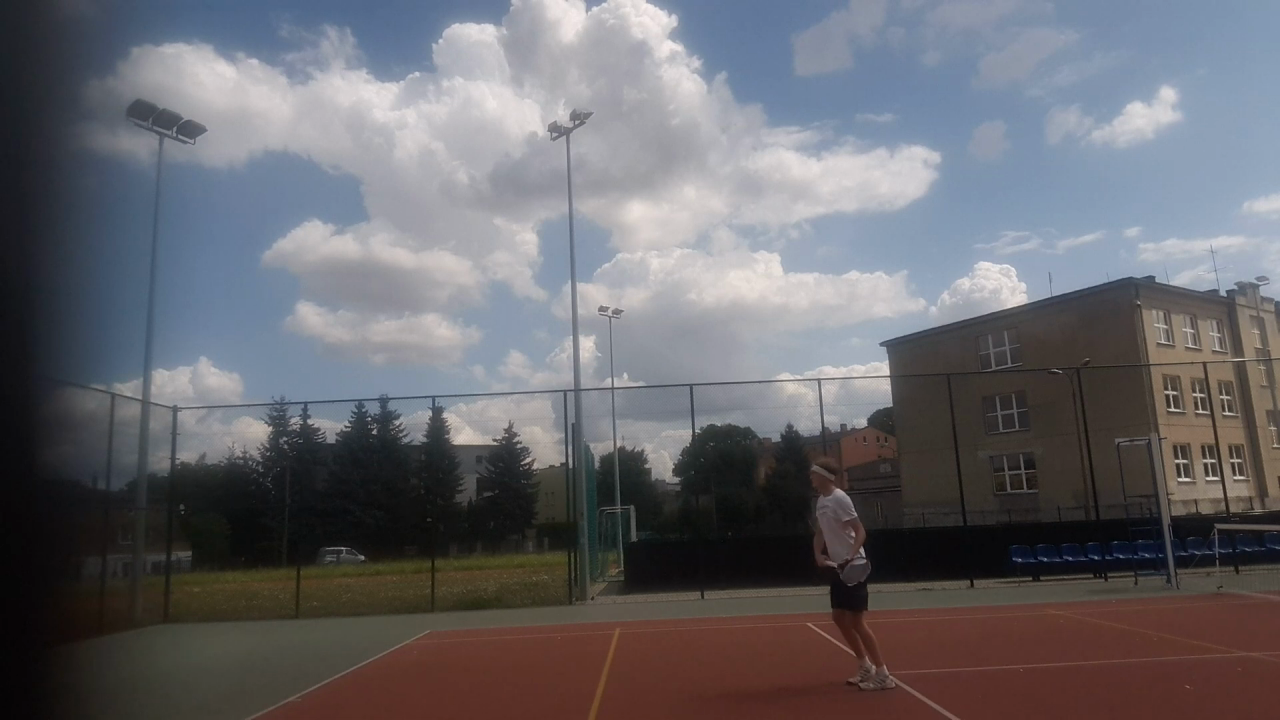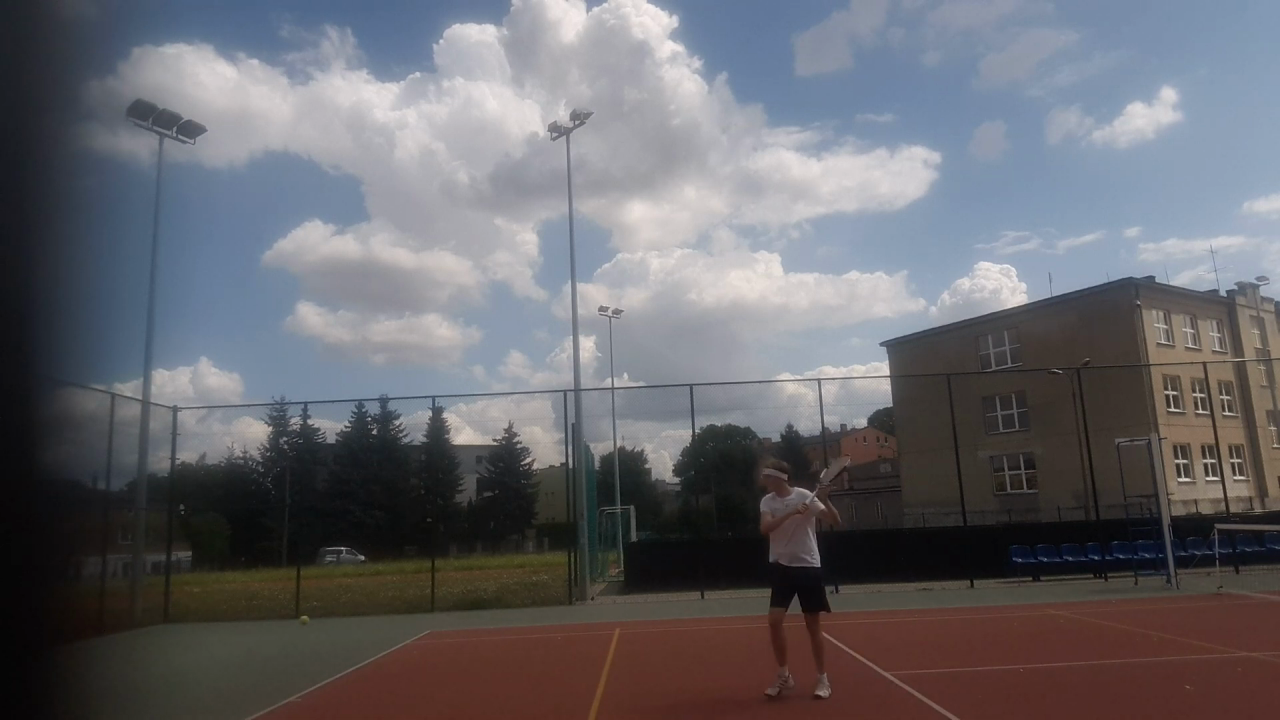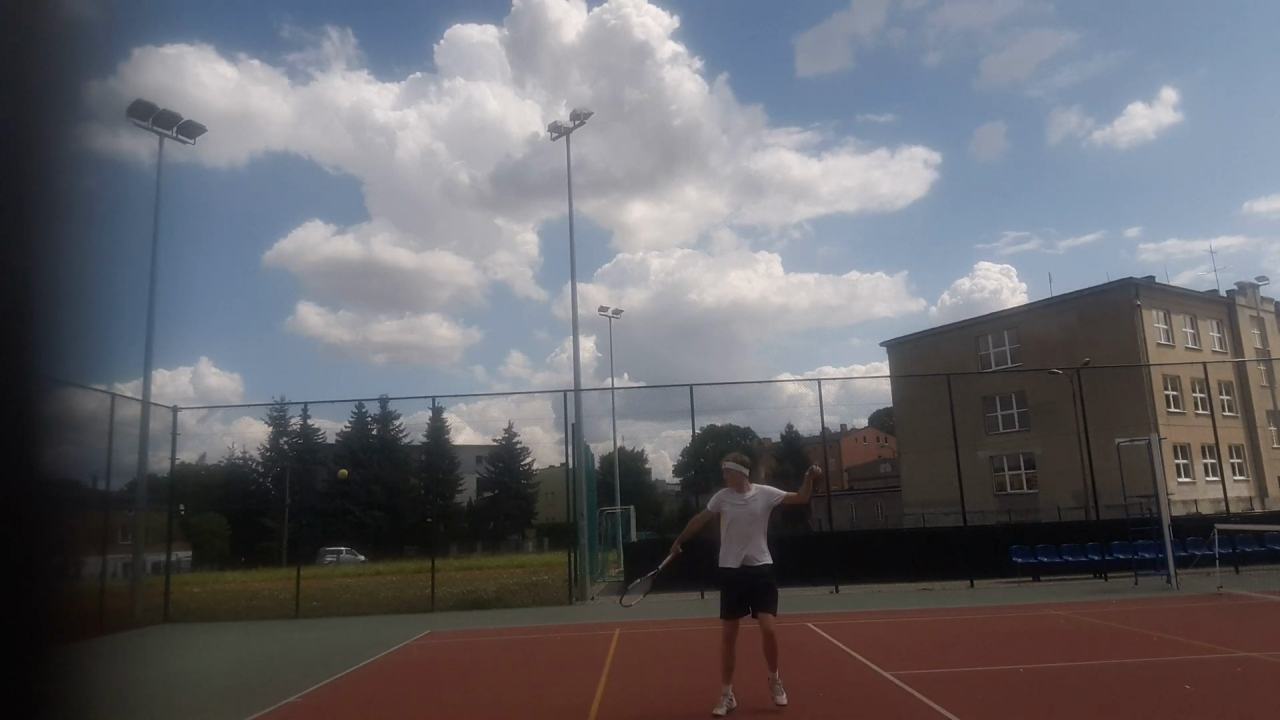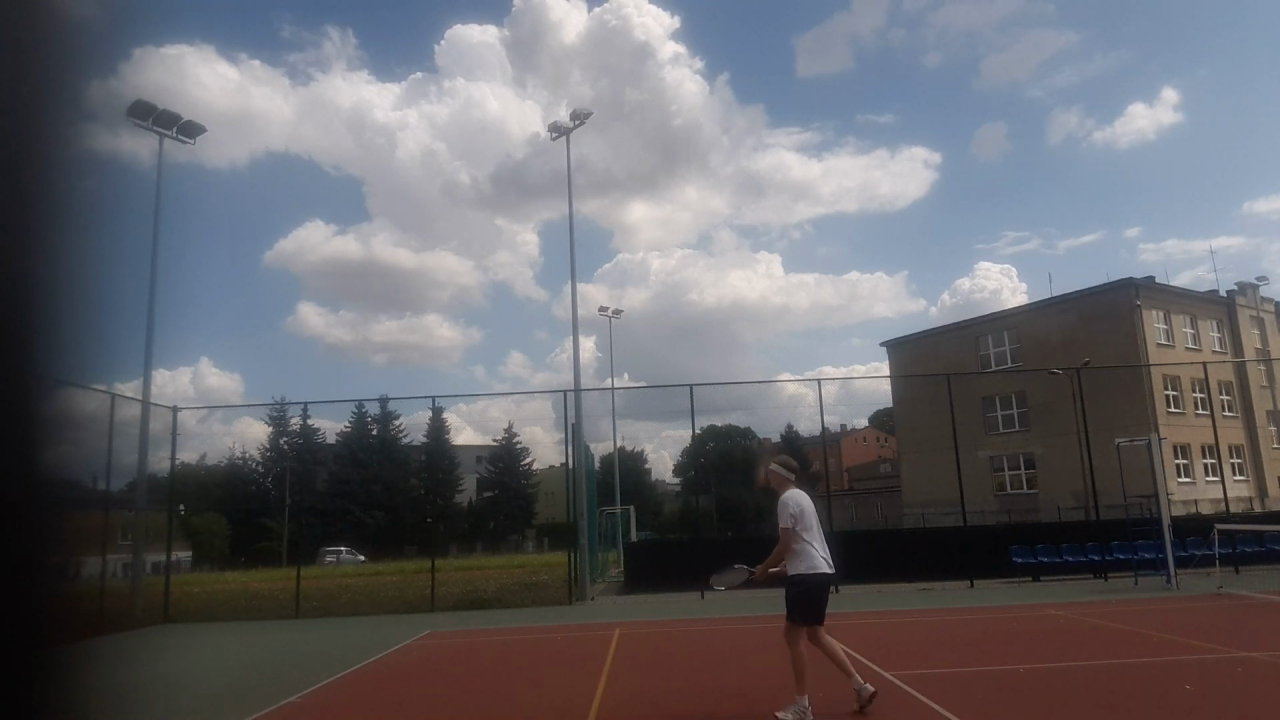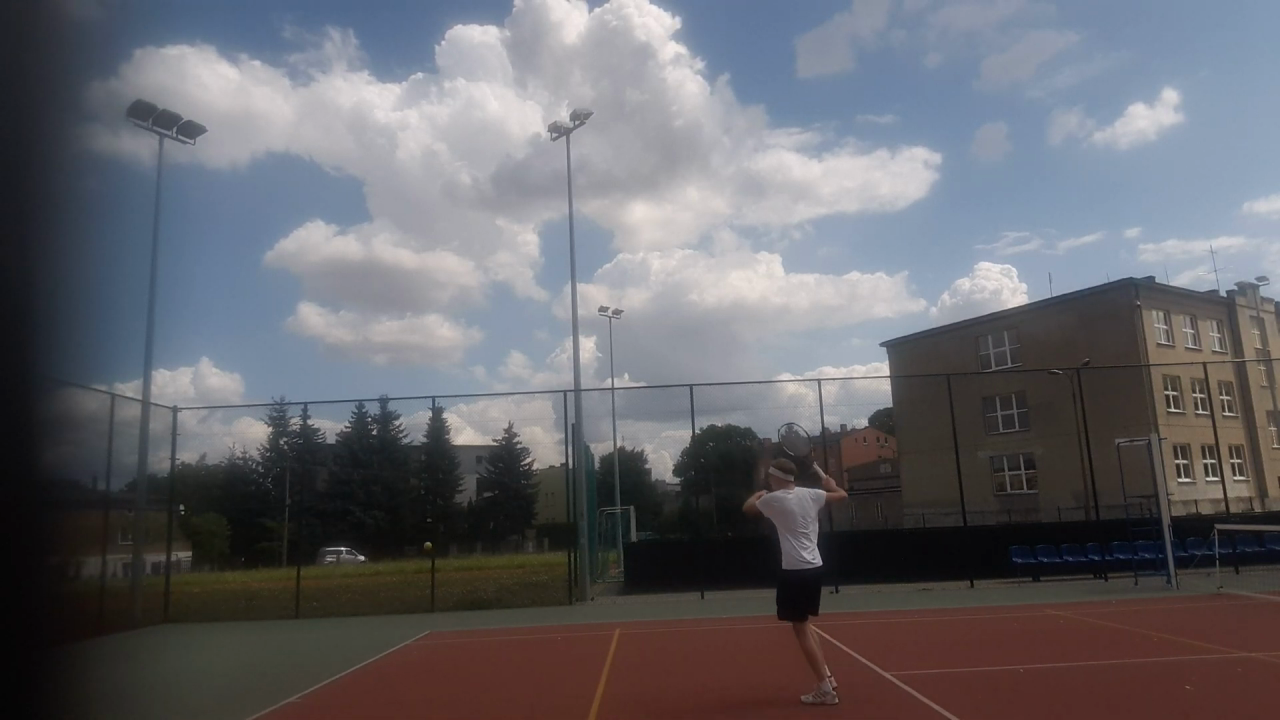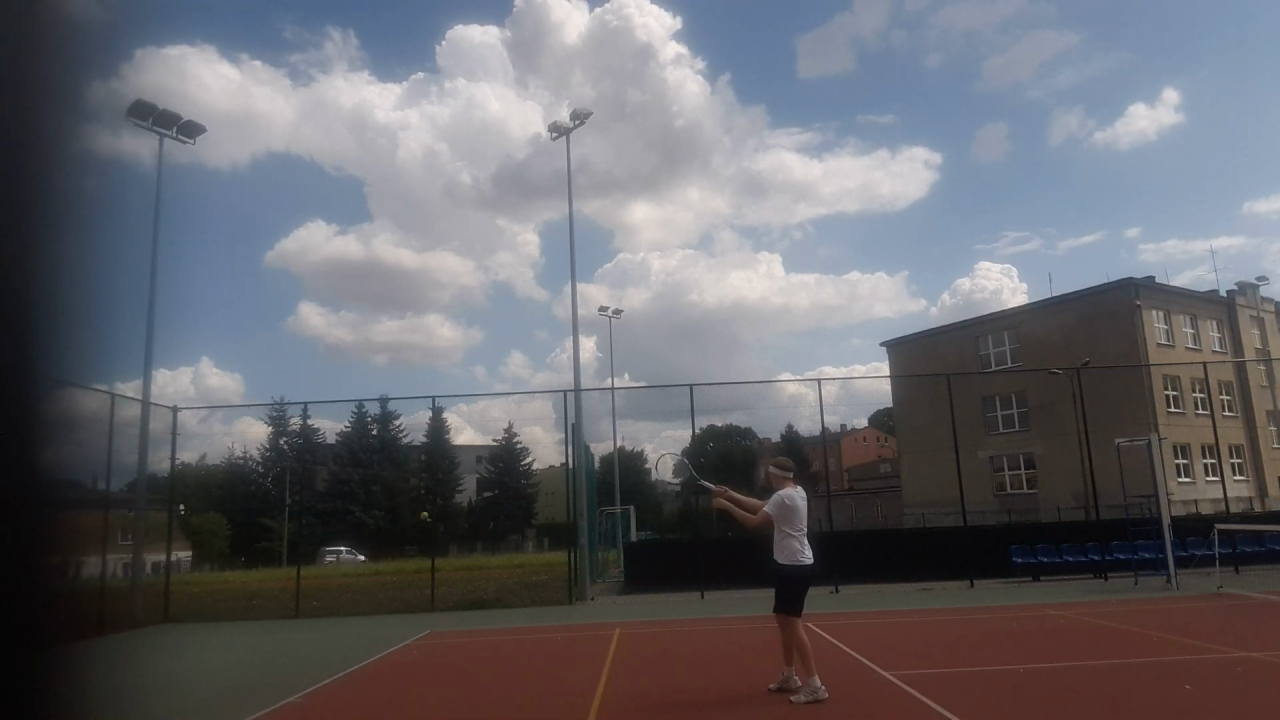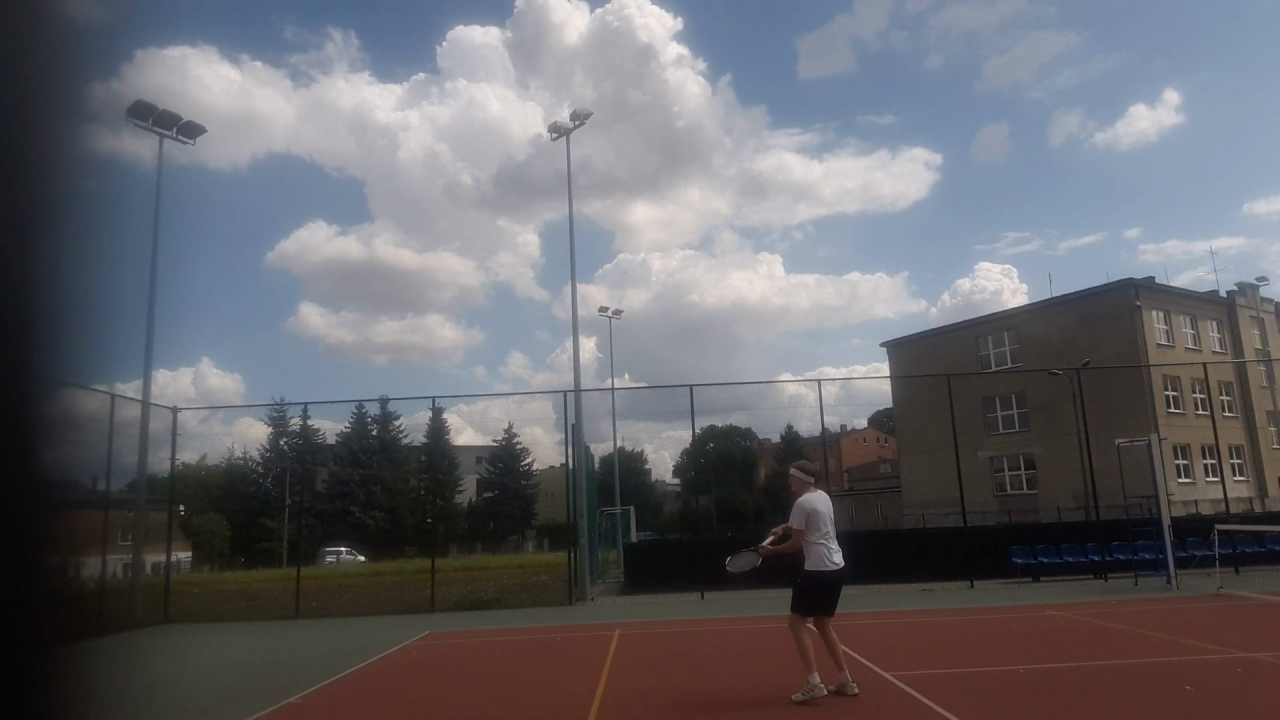
dt=0.7s
person 1, frame 1
left shoulder: (840, 499)
right shoulder: (821, 501)
left elbow: (860, 532)
right elbow: (821, 534)
left wrist: (852, 558)
right wrist: (818, 554)
left hip: (854, 566)
right hip: (839, 568)
left knee: (856, 621)
right knee: (840, 618)
left ankle: (883, 674)
right ankle: (867, 667)
person 1, frame 2
left shoulder: (805, 496)
right shoulder: (767, 501)
left elbow: (834, 521)
right elbow: (765, 528)
left wrist: (826, 501)
right wrist: (790, 512)
left hip: (808, 567)
right hip: (782, 568)
left knee: (813, 626)
right knee: (774, 621)
left ankle: (822, 679)
right ankle: (783, 675)
person 1, frame 3
left shoulder: (765, 493)
right shoulder: (722, 496)
left elbow: (802, 498)
right elbow: (700, 519)
left wrist: (809, 479)
right wrist: (678, 541)
left hip: (760, 567)
right hip: (731, 570)
left knee: (769, 628)
right knee: (729, 633)
left ankle: (774, 678)
right ankle: (727, 695)
person 1, frame 4
left shoulder: (786, 500)
right shoulder: (800, 496)
left elbow: (784, 544)
left wrist: (764, 568)
right wrist: (782, 567)
left hip: (805, 574)
right hip: (821, 572)
left knee: (793, 637)
right knee: (816, 636)
right ankle: (860, 686)
person 1, frame 5
left shoulder: (773, 499)
right shoulder: (811, 495)
left elbow: (748, 508)
right elbow: (841, 494)
left wrist: (760, 493)
right wrist: (826, 478)
left hip: (794, 571)
right hip: (814, 568)
left knee: (800, 631)
right knee: (804, 625)
left ankle: (825, 689)
right ankle: (825, 676)
person 1, frame 6
left shoulder: (783, 496)
right shoulder: (796, 492)
left elbow: (753, 522)
right elbow: (761, 506)
left wrist: (726, 506)
right wrist: (732, 495)
left hip: (793, 566)
right hip: (797, 565)
left knee: (792, 624)
right knee: (784, 621)
left ankle: (814, 686)
right ankle: (789, 677)
person 1, frame 7
left shoulder: (803, 503)
right shoulder: (822, 496)
left elbow: (796, 545)
left wrist: (771, 551)
right wrist: (784, 528)
left hip: (817, 572)
right hip: (835, 569)
left knee: (797, 624)
right knee: (823, 625)
left ankle: (813, 684)
right ankle: (846, 681)
